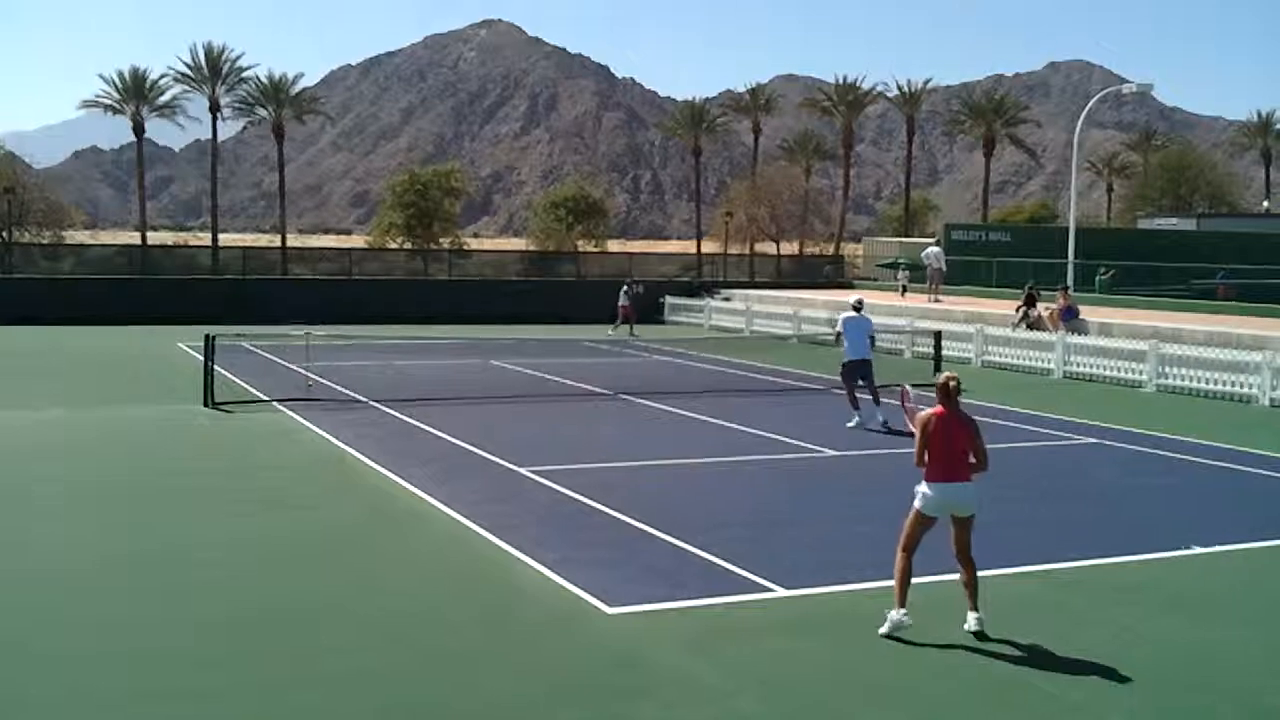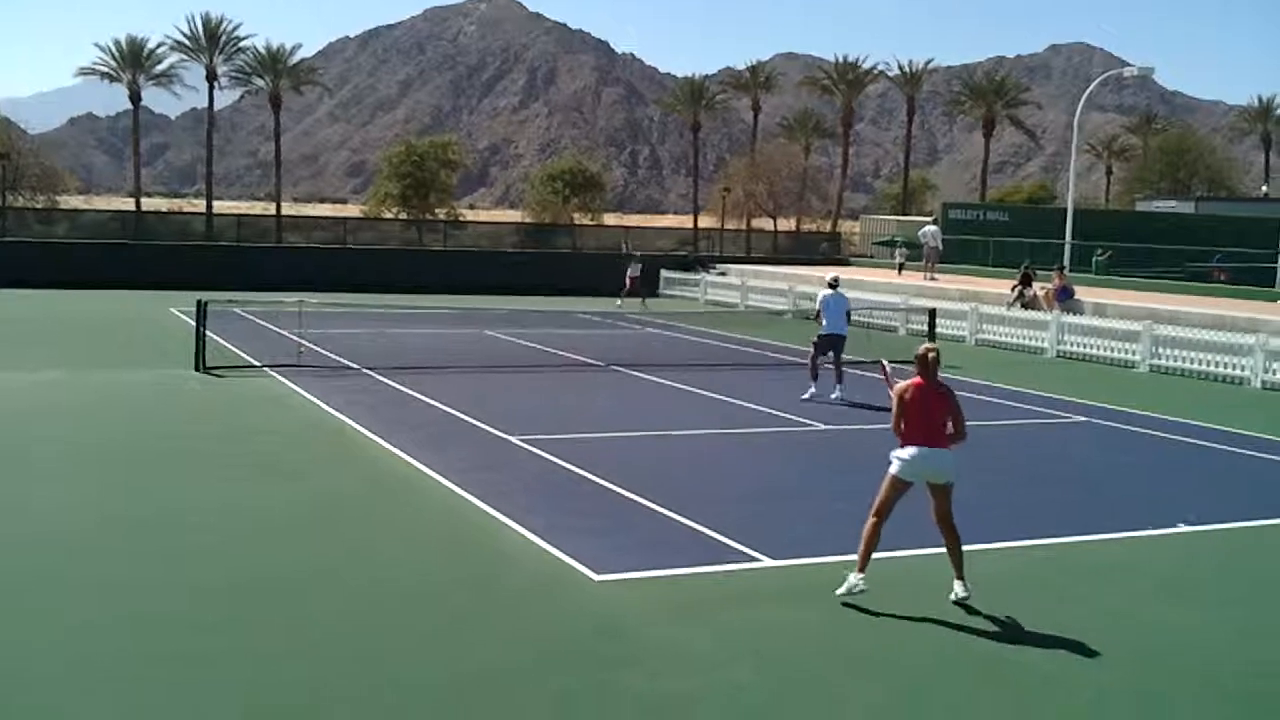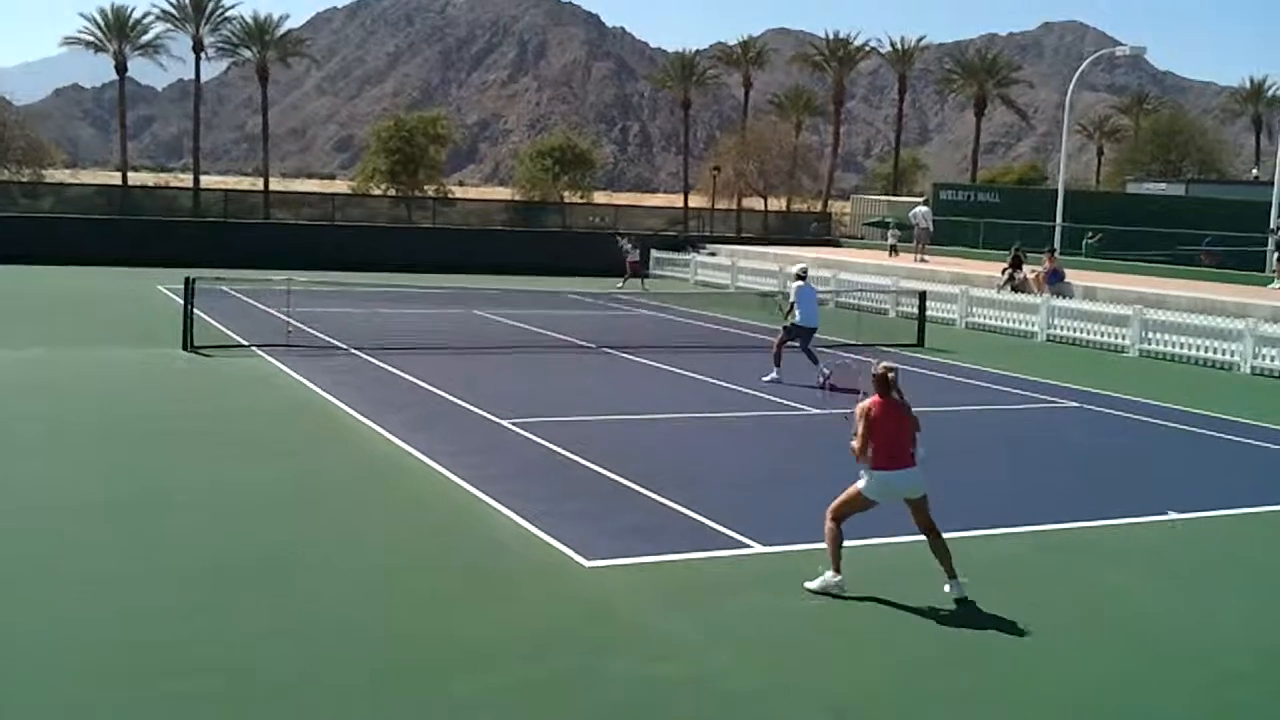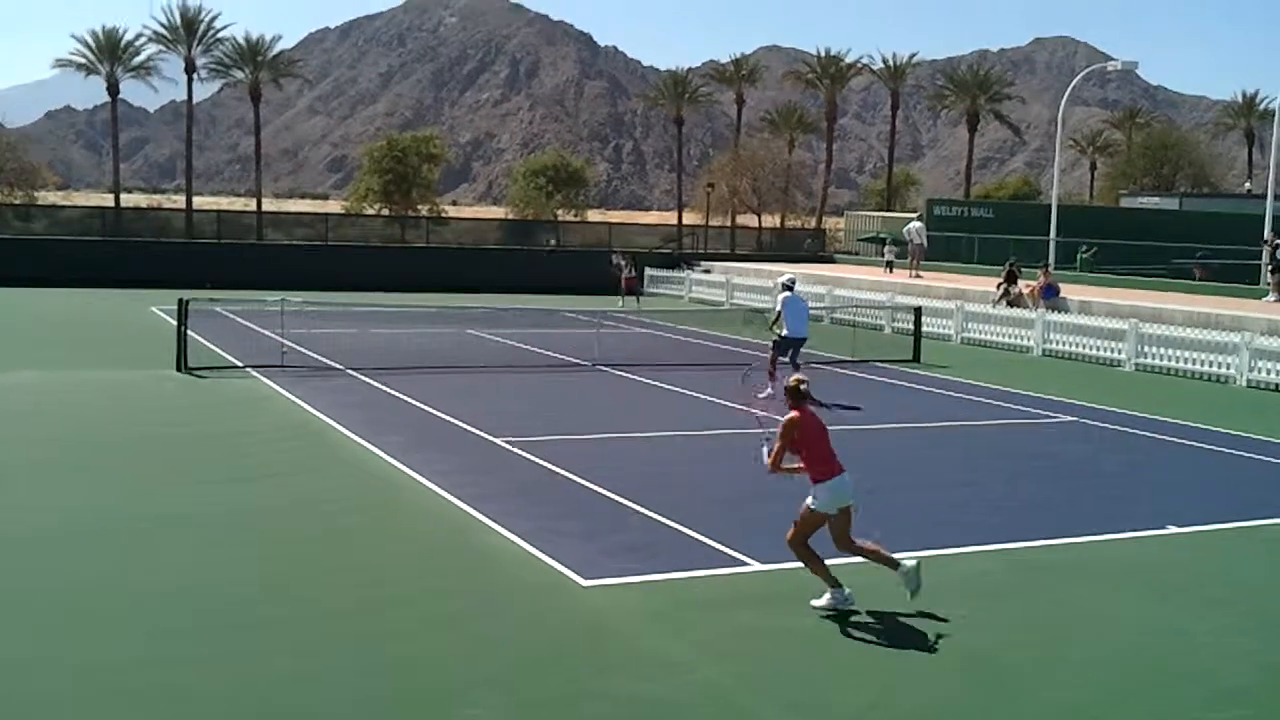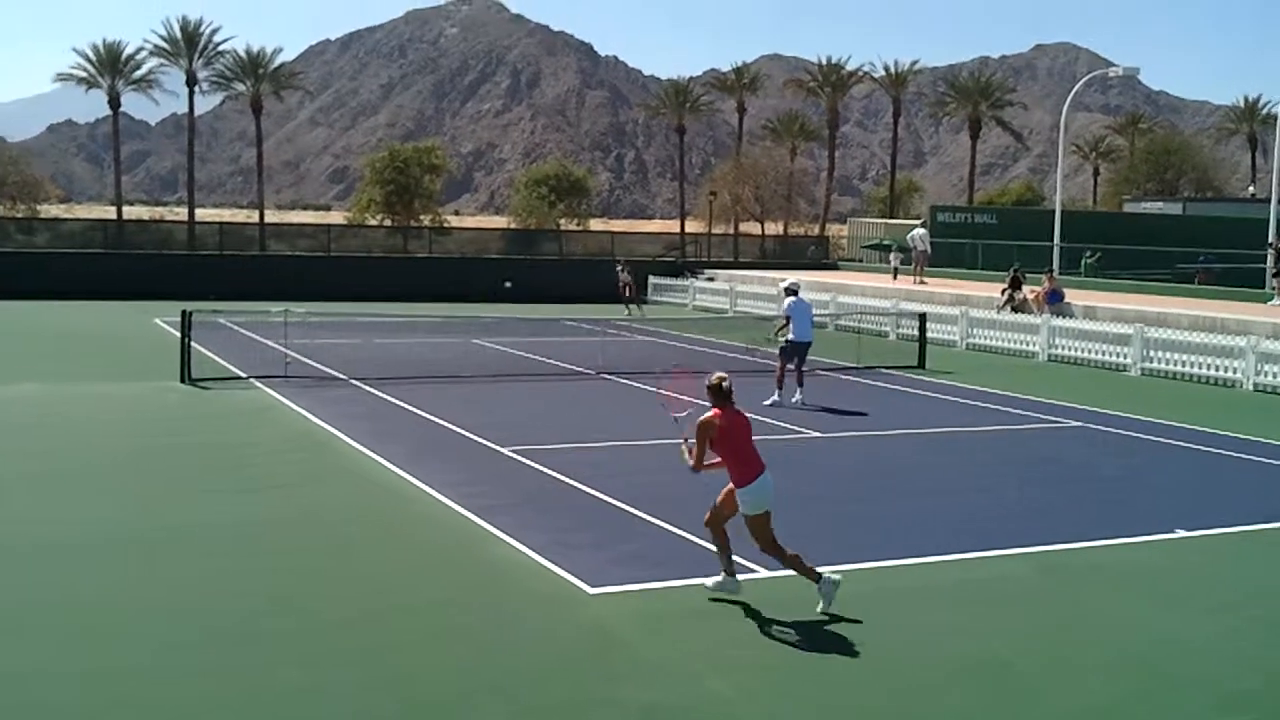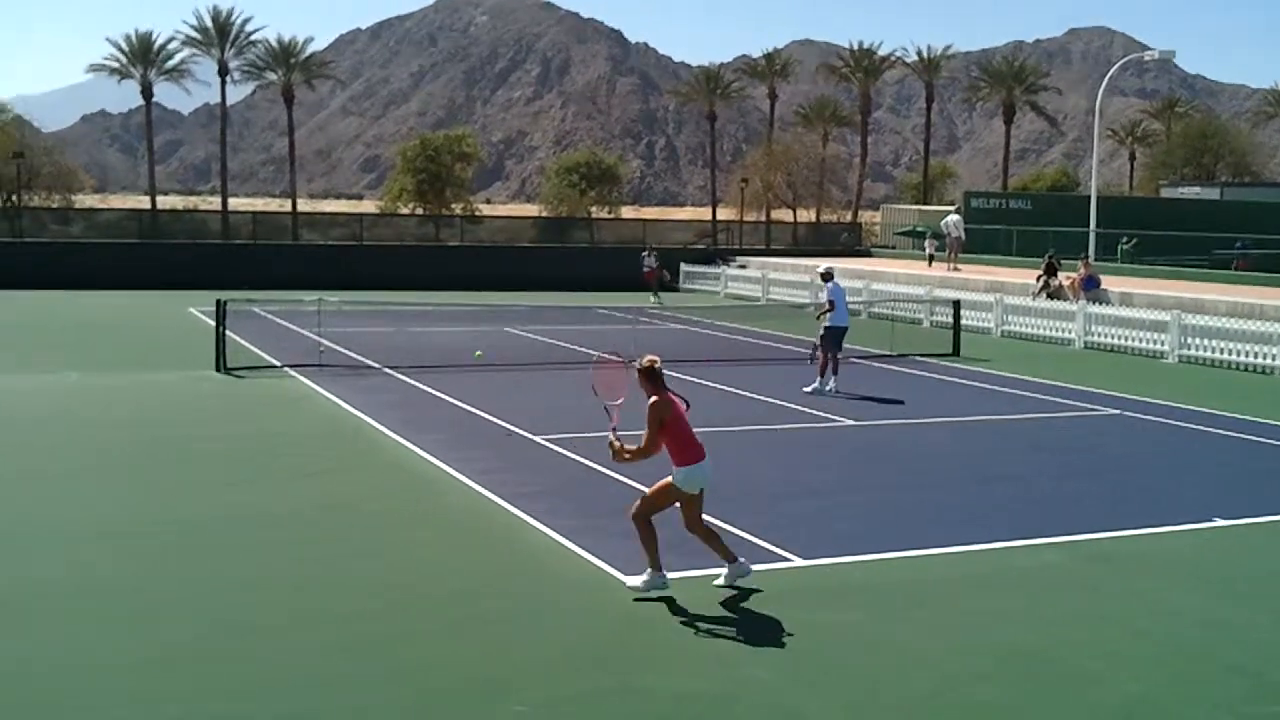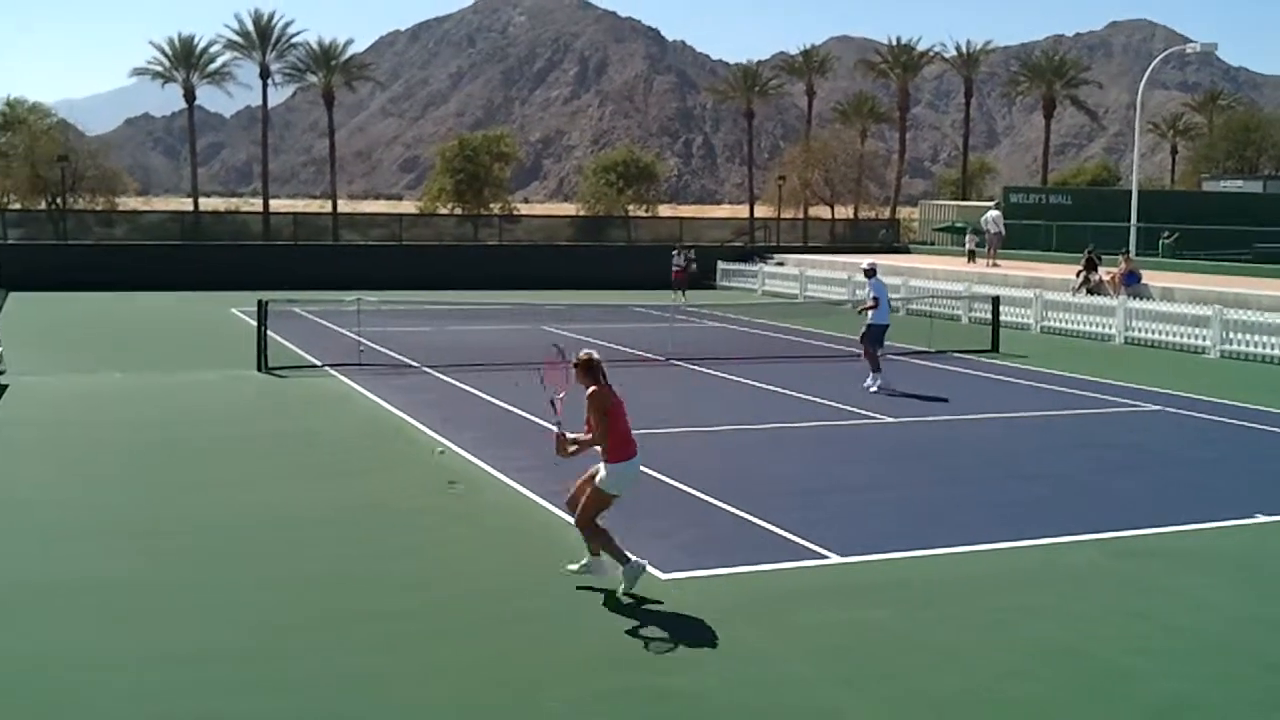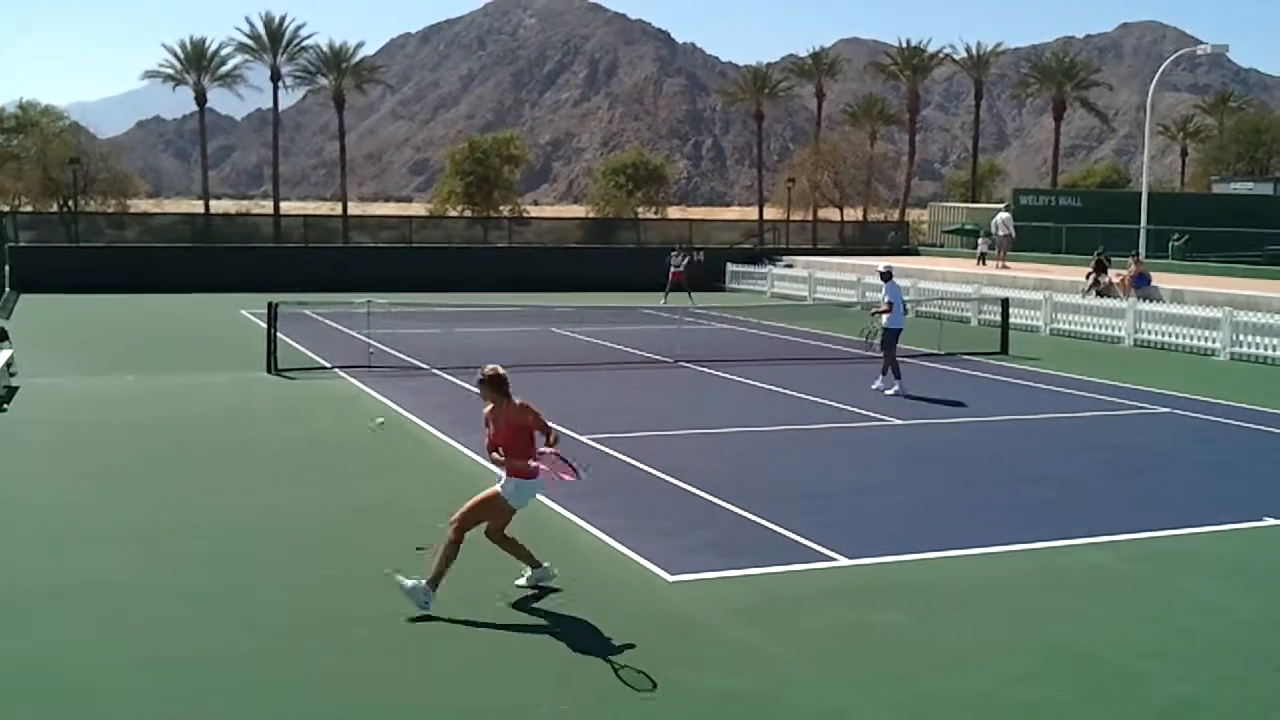
dt=0.2s
person 1, frame 1
left shoulder: (925, 417)
right shoulder: (969, 422)
left elbow: (919, 461)
right elbow: (982, 464)
left hip: (935, 490)
right hip: (964, 491)
left knee: (905, 551)
right knee: (964, 555)
left ankle: (899, 612)
right ankle: (973, 614)
person 1, frame 2
left shoulder: (903, 389)
right shoulder: (947, 392)
left elbow: (896, 429)
right elbow: (960, 434)
left hip: (911, 456)
right hip: (941, 459)
left knee: (877, 516)
right knee: (946, 523)
left ankle: (858, 576)
right ankle: (960, 583)
person 1, frame 3
left shoulder: (865, 408)
right shoulder: (905, 409)
left elbow: (861, 452)
right elbow: (910, 449)
left wrist: (855, 447)
left hip: (882, 477)
right hip: (910, 474)
left knee: (833, 516)
right knee: (928, 528)
left ankle: (834, 576)
right ankle: (953, 582)
person 1, frame 4
left shoulder: (790, 421)
right shoulder: (815, 418)
left elbow: (772, 467)
left wrist: (769, 457)
right wrist: (784, 467)
left hip: (827, 490)
right hip: (841, 482)
left knee: (795, 540)
right knee: (846, 544)
left ankle: (837, 592)
right ankle: (904, 567)
person 1, frame 5
left shoulder: (706, 422)
right shoulder: (740, 416)
left elbow: (695, 466)
left wrist: (686, 450)
right wrist: (708, 463)
left hip: (750, 490)
right hip: (759, 480)
left knee: (769, 546)
right knee: (712, 522)
left ankle: (821, 581)
right ankle: (729, 578)
person 1, frame 6
left shoulder: (655, 405)
right shoulder: (670, 397)
left elbow: (646, 451)
right elbow: (662, 443)
left wrist: (619, 448)
right wrist: (627, 454)
left hip: (689, 472)
right hip: (695, 465)
left knee: (639, 513)
right knee: (694, 525)
left ankle: (656, 575)
right ankle: (735, 565)
person 1, frame 7
left shoulder: (595, 394)
right shoulder: (602, 392)
left elbow: (601, 438)
right elbow: (594, 434)
left wrist: (571, 441)
right wrist: (571, 444)
left hip: (618, 467)
right hip: (620, 462)
left knee: (584, 521)
right knee: (573, 503)
left ankle: (629, 564)
right ankle: (594, 559)
person 1, frame 8
left shoulder: (521, 408)
right shoulder: (490, 412)
left elbow: (551, 434)
right elbow: (493, 453)
right wrist: (511, 461)
left hip: (521, 485)
right hip: (513, 480)
left knee: (458, 525)
right knee: (494, 532)
left ankle: (428, 590)
right ankle: (538, 569)
